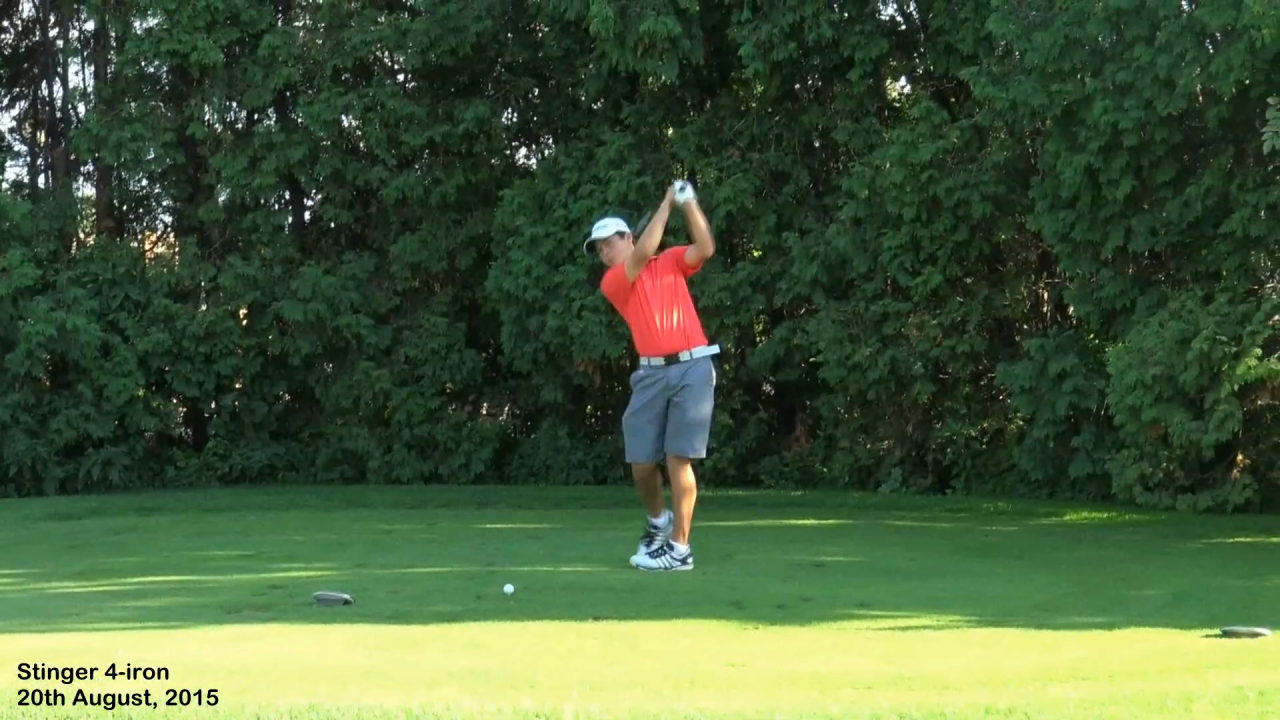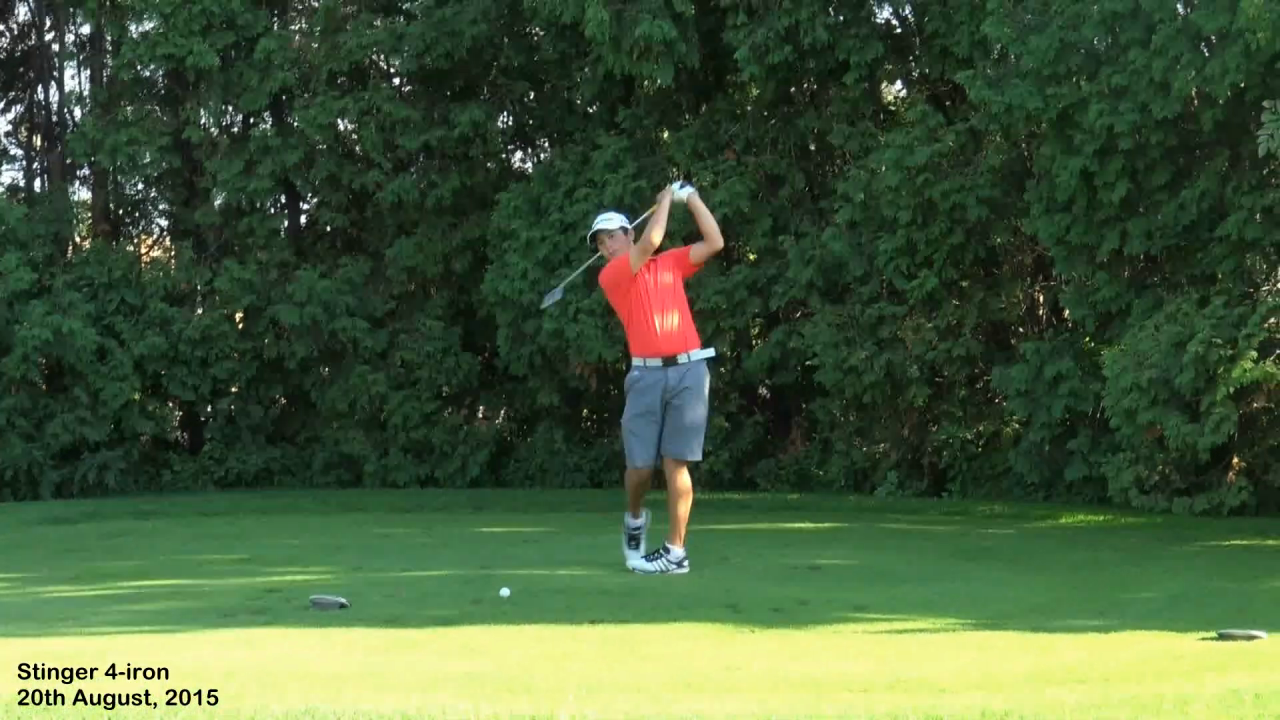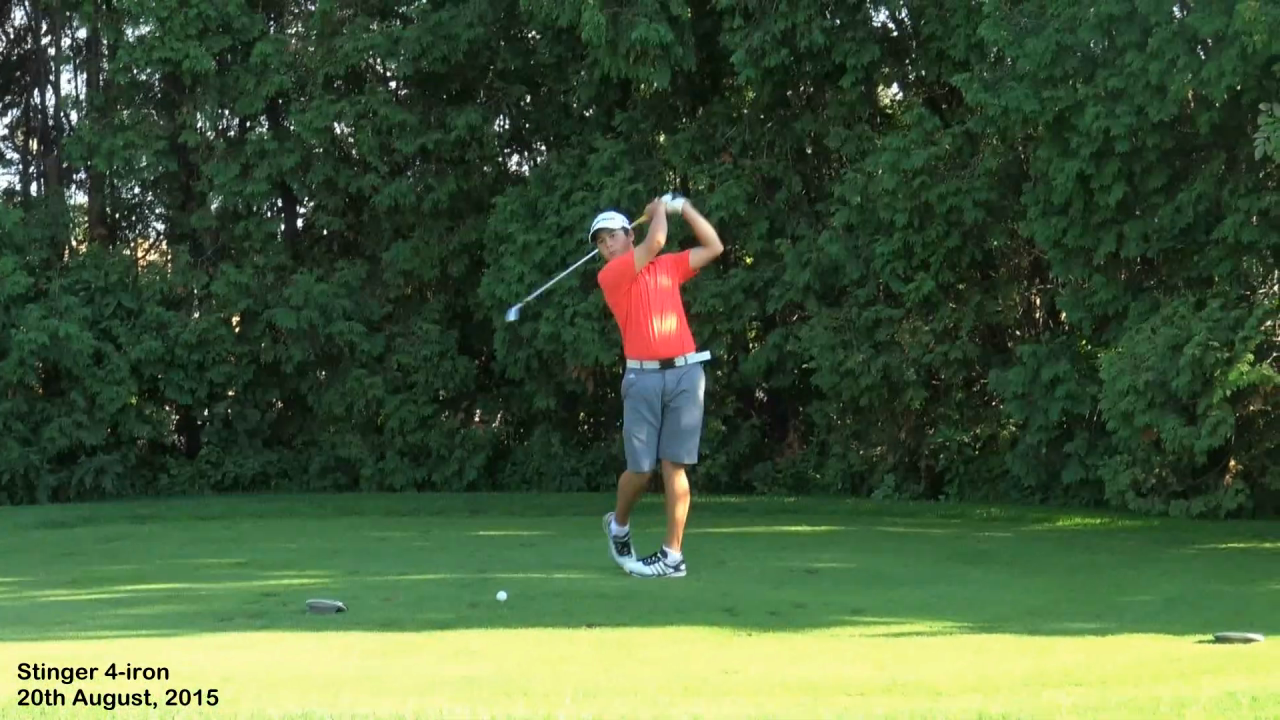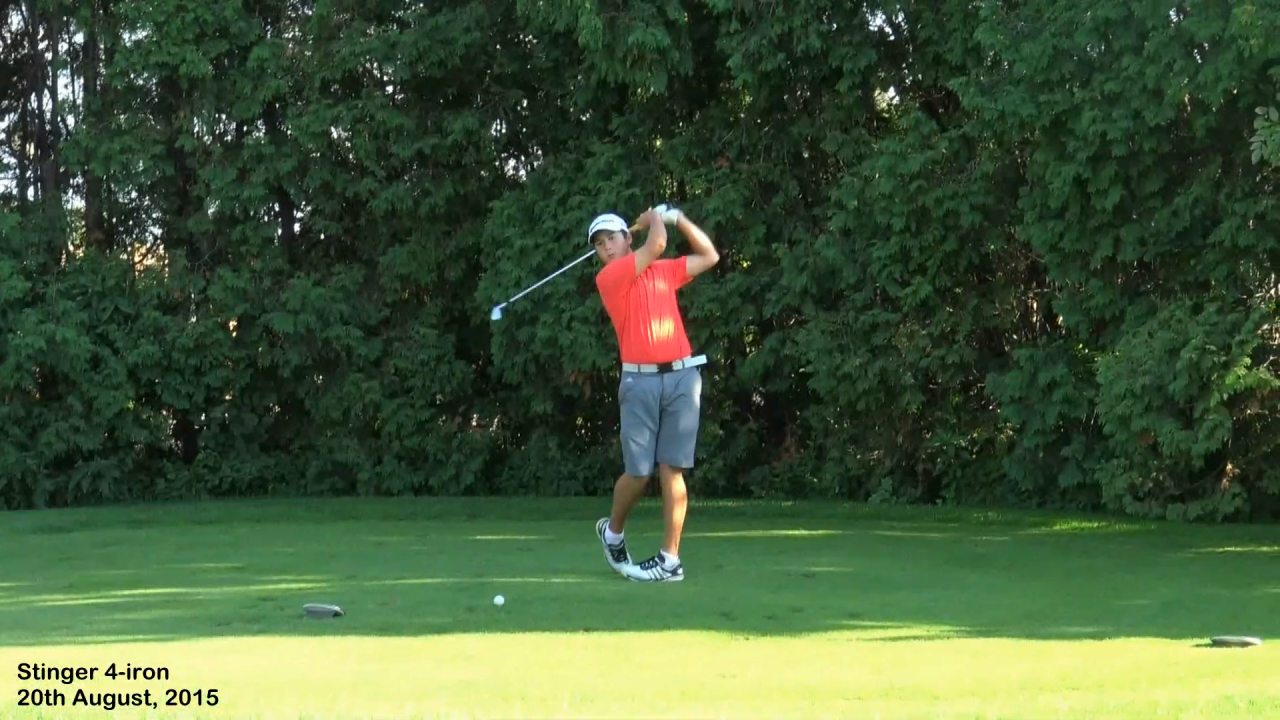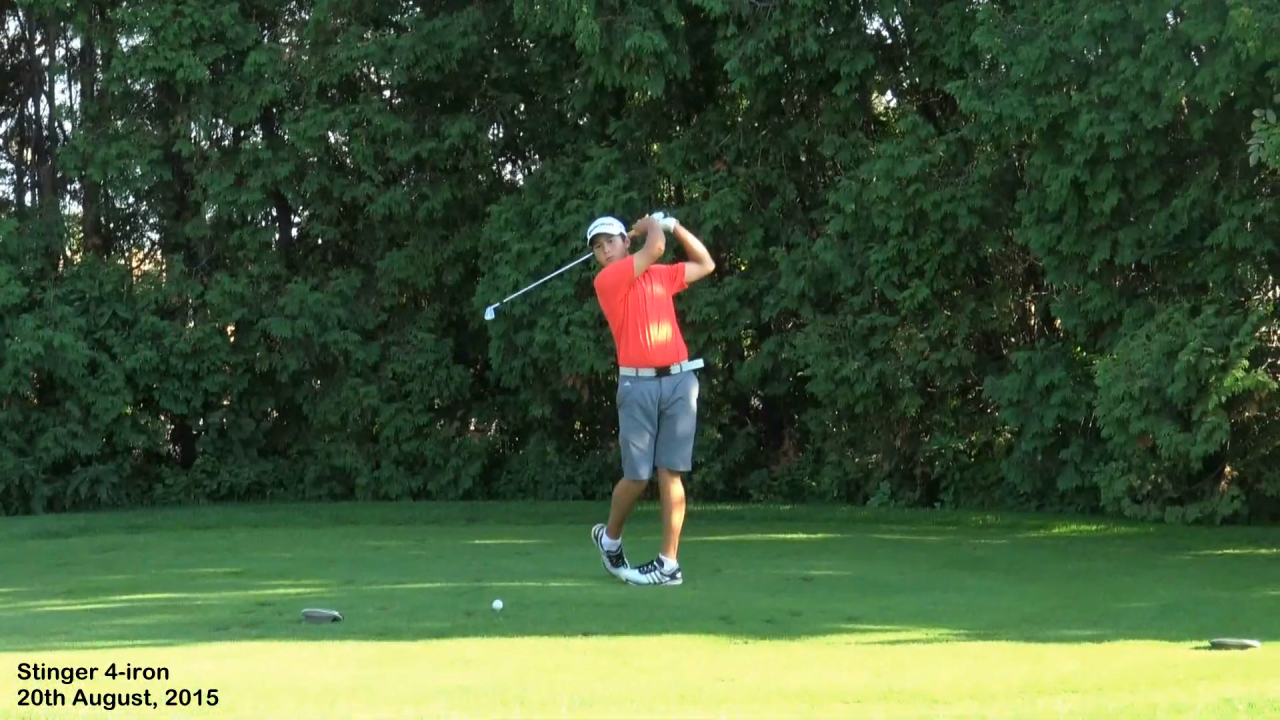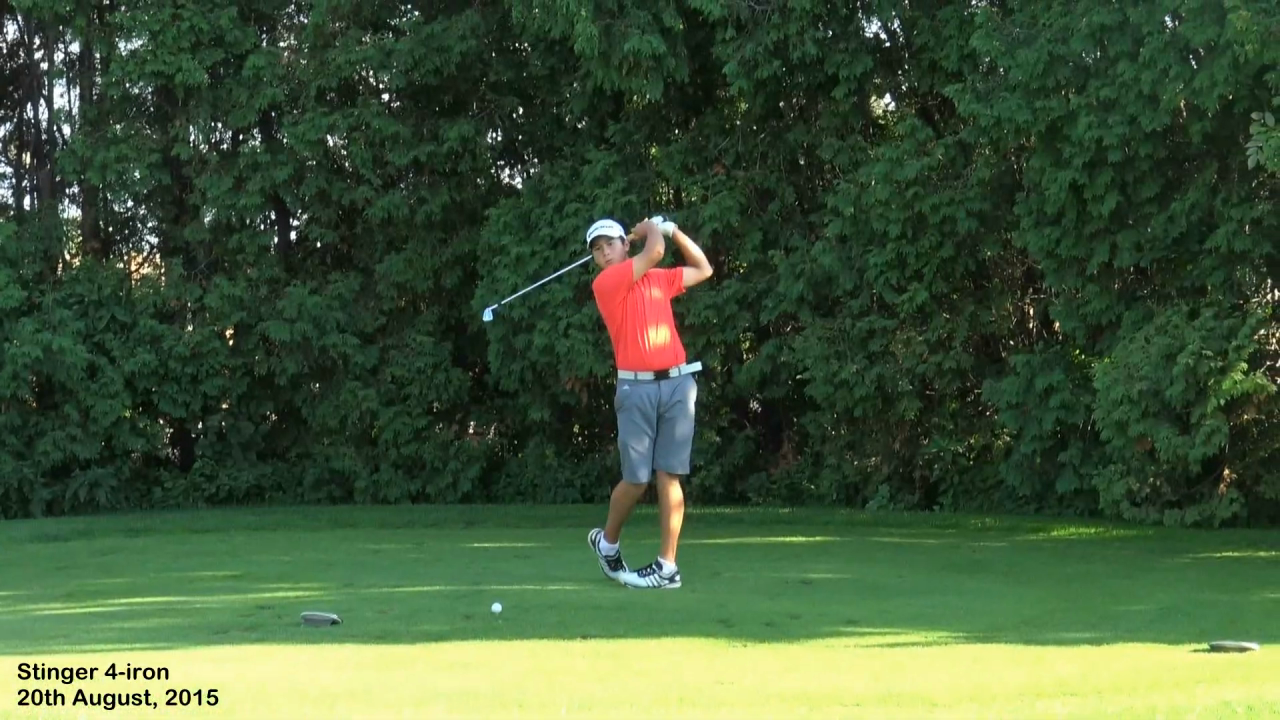
dt=0.1s
person 1, frame 1
left shoulder: (672, 261)
right shoulder: (612, 282)
left elbow: (705, 249)
right elbow: (644, 252)
left wrist: (688, 202)
right wrist: (667, 204)
left hip: (693, 367)
right hip: (652, 372)
left knee: (679, 458)
right knee: (640, 458)
left ankle: (679, 548)
right ankle: (659, 516)
person 1, frame 2
left shoulder: (671, 261)
right shoulder: (610, 277)
left elbow: (715, 243)
right elbow: (651, 243)
left wrist: (691, 198)
right wrist: (665, 200)
left hip: (688, 369)
right hip: (647, 374)
left knee: (676, 461)
right knee: (641, 463)
left ankle: (675, 551)
right ankle: (635, 517)
person 1, frame 3
left shoulder: (668, 265)
right shoulder: (609, 276)
left elbow: (714, 248)
right elbow: (655, 242)
left wrist: (682, 207)
right wrist: (658, 211)
left hip: (685, 373)
right hip: (643, 377)
left knee: (674, 464)
right knee: (640, 467)
left ankle: (673, 555)
right ankle: (618, 524)
person 1, frame 4
left shoulder: (665, 270)
right shoulder: (608, 278)
left elbow: (710, 257)
right elbow: (656, 245)
left wrist: (677, 217)
right wrist: (655, 220)
left hip: (681, 377)
right hip: (640, 381)
left knee: (671, 469)
right knee: (638, 472)
left ankle: (670, 559)
right ankle: (613, 531)
person 1, frame 5
left shoulder: (661, 275)
right shoulder: (606, 281)
left elbow: (706, 264)
right elbow: (655, 248)
left wrist: (673, 224)
right wrist: (653, 227)
left hip: (679, 380)
right hip: (637, 384)
left knee: (670, 472)
right knee: (637, 475)
left ankle: (668, 562)
right ankle: (609, 537)
person 1, frame 6
left shoulder: (659, 278)
right shoulder: (605, 283)
left elbow: (703, 269)
right elbow: (655, 252)
left wrist: (672, 229)
right wrist: (653, 230)
left hip: (677, 383)
right hip: (636, 388)
left knee: (668, 475)
right knee: (636, 478)
left ankle: (667, 565)
right ankle: (607, 541)
